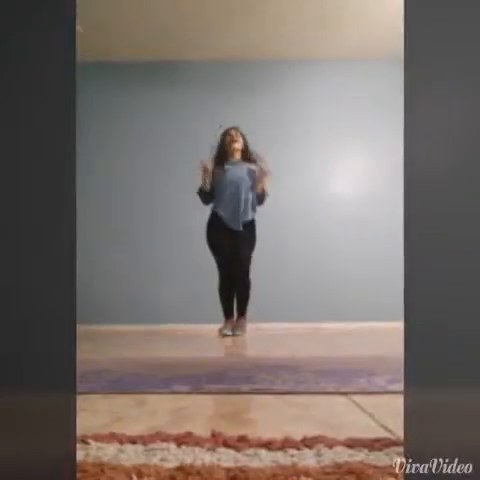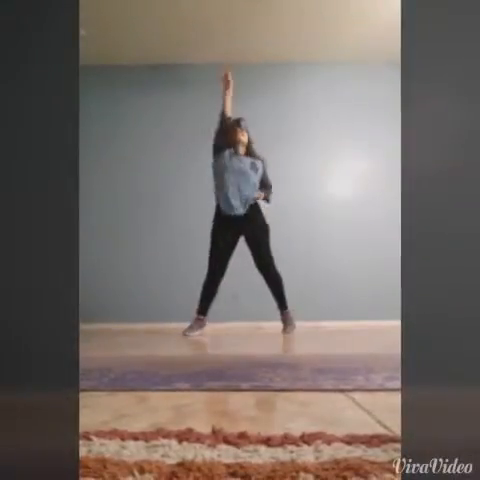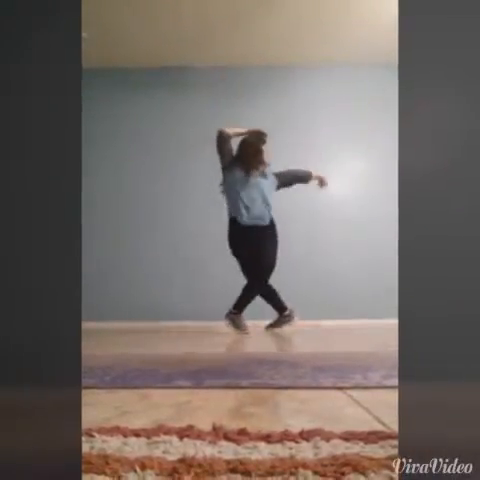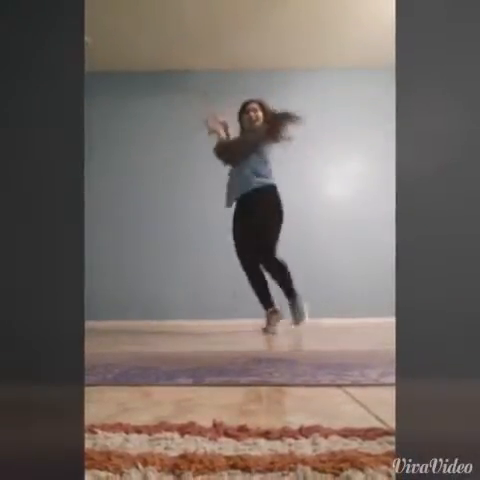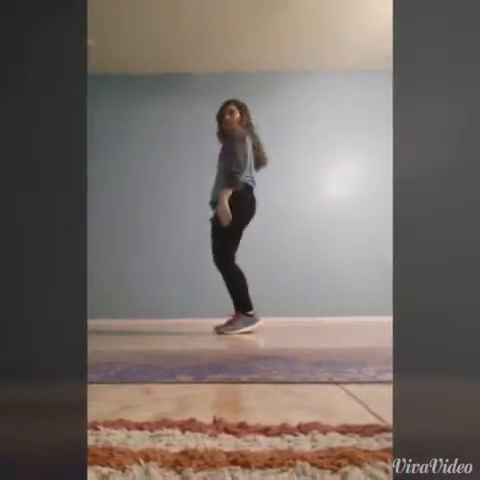
dt=1s
person 1, frame 1
left shoulder: (254, 168)
right shoulder: (216, 168)
left elbow: (259, 201)
right elbow: (206, 200)
left wrist: (262, 184)
right wrist: (205, 178)
left hip: (245, 226)
right hip: (219, 226)
left knee: (242, 272)
right knee: (225, 273)
left ankle: (242, 318)
right ankle: (228, 319)
person 1, frame 2
left shoulder: (256, 163)
right shoulder: (221, 153)
left elbow: (266, 187)
right elbow: (225, 121)
left wrist: (263, 194)
right wrist: (228, 90)
left hip: (252, 217)
right hip: (225, 218)
left knee: (266, 266)
right knee: (215, 270)
left ankle: (285, 312)
right ankle: (201, 318)
person 1, frame 3
left shoulder: (269, 176)
right shoulder: (231, 168)
left elbow: (293, 174)
right elbow: (222, 135)
left wrist: (314, 176)
right wrist: (247, 133)
left hip: (264, 230)
right hip: (239, 230)
left knee: (260, 277)
right knee: (255, 278)
left ankle: (236, 313)
right ankle: (284, 312)
person 1, frame 4
left shoulder: (261, 135)
right shoulder: (244, 140)
left elbow: (227, 153)
right elbow: (227, 154)
left wrist: (220, 136)
right wrist: (221, 132)
left hip: (265, 199)
right hip: (244, 204)
left knee: (266, 256)
right knee: (248, 260)
left ankle: (294, 299)
right ankle: (271, 310)
person 1, frame 5
left shoulder: (239, 136)
right shoulder: (232, 139)
left elbow: (237, 170)
left wrist: (223, 200)
right wrist: (220, 202)
left hip: (236, 203)
right hip: (233, 203)
left knee: (224, 259)
right knee: (223, 259)
left ankle: (247, 315)
right ankle: (242, 314)
